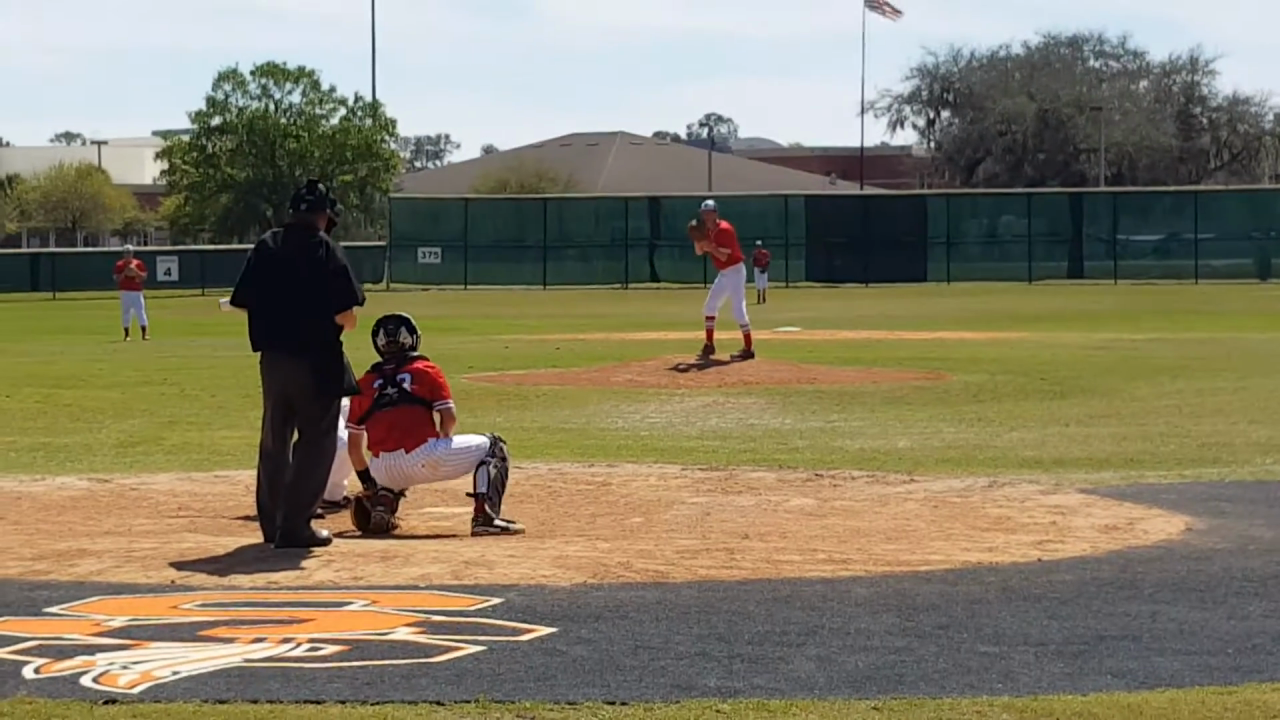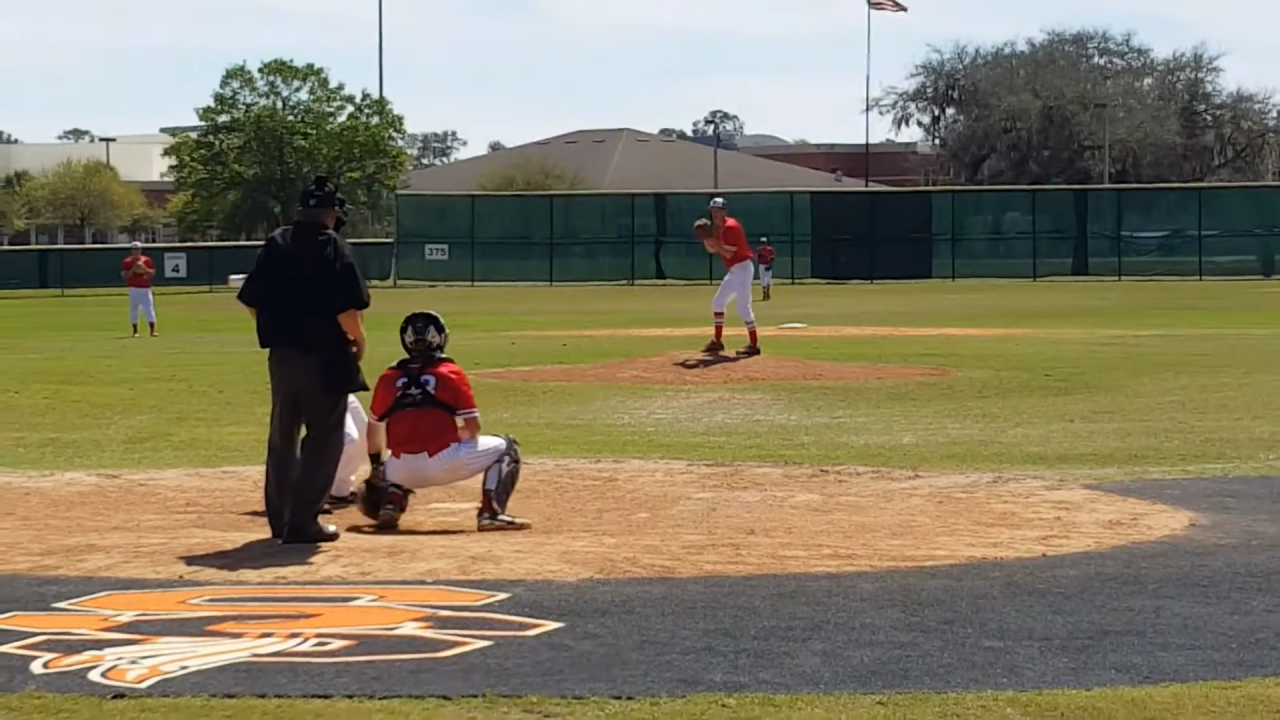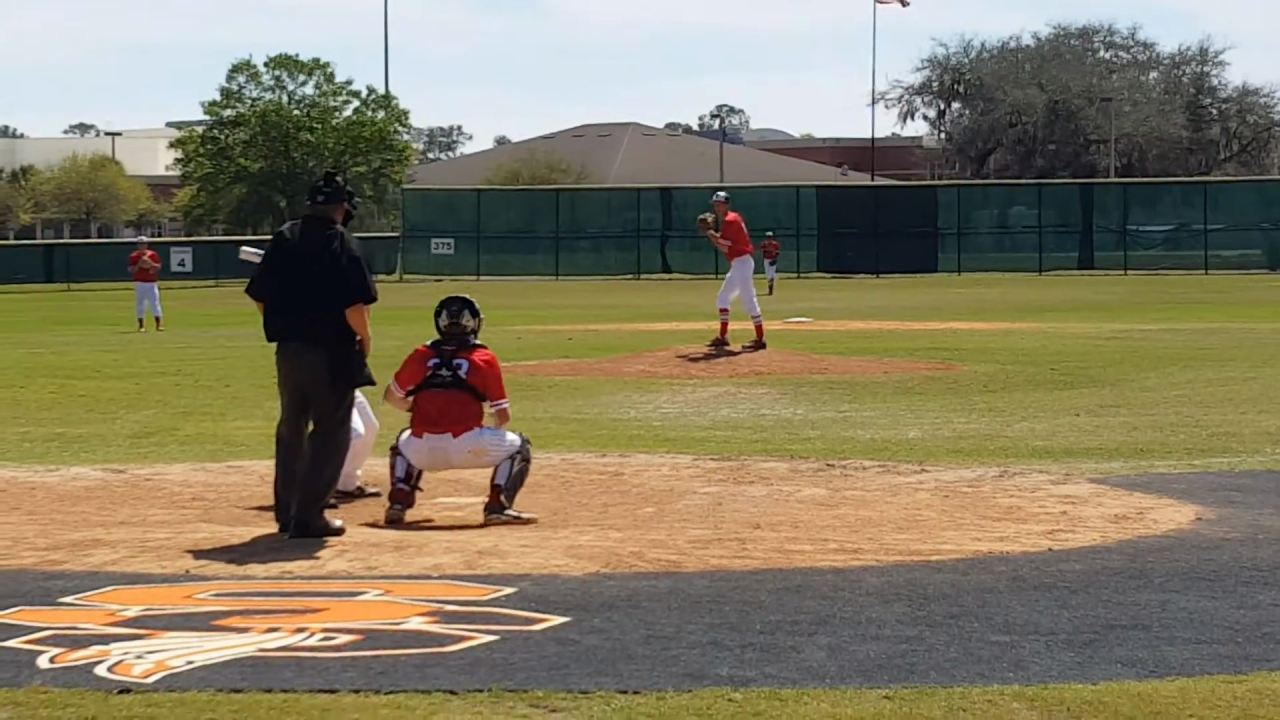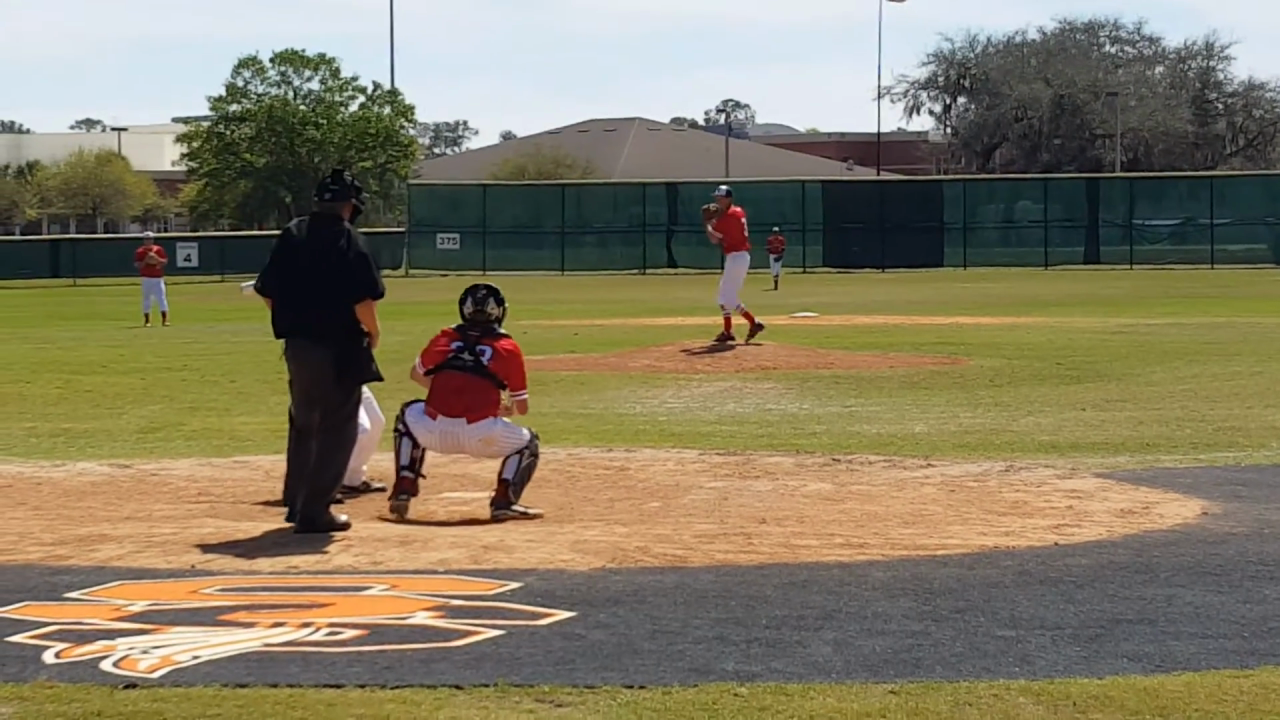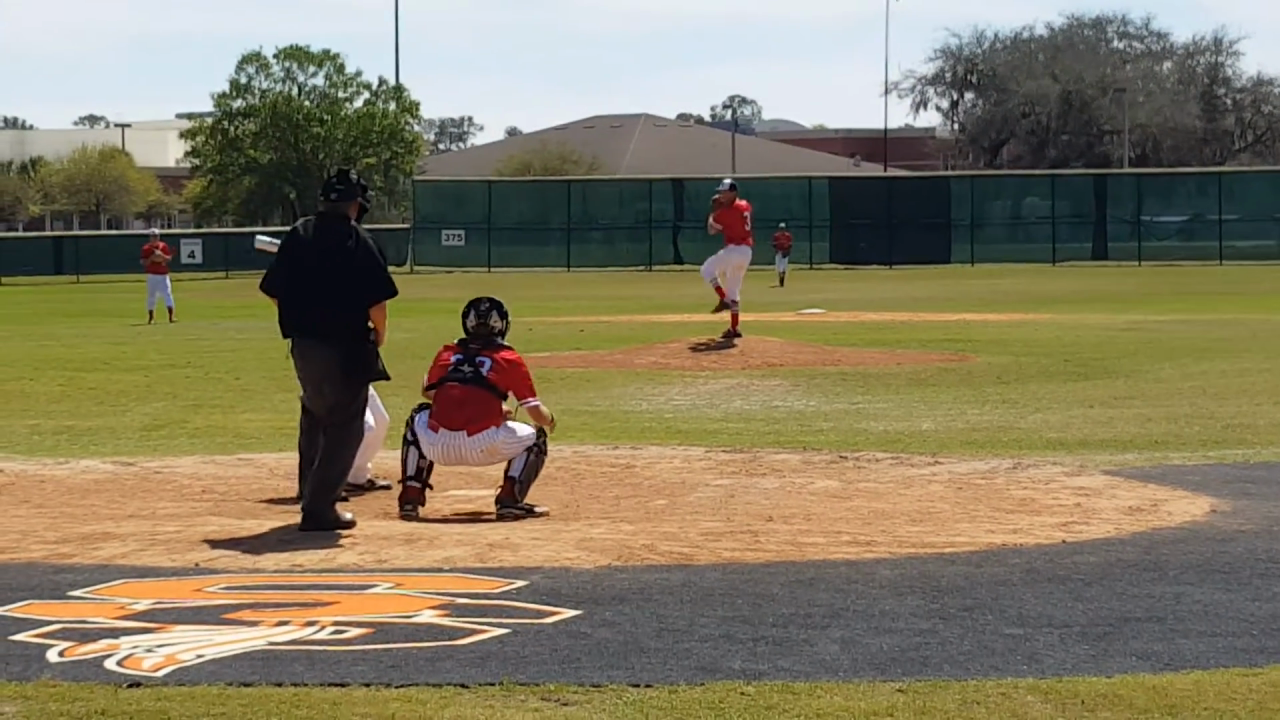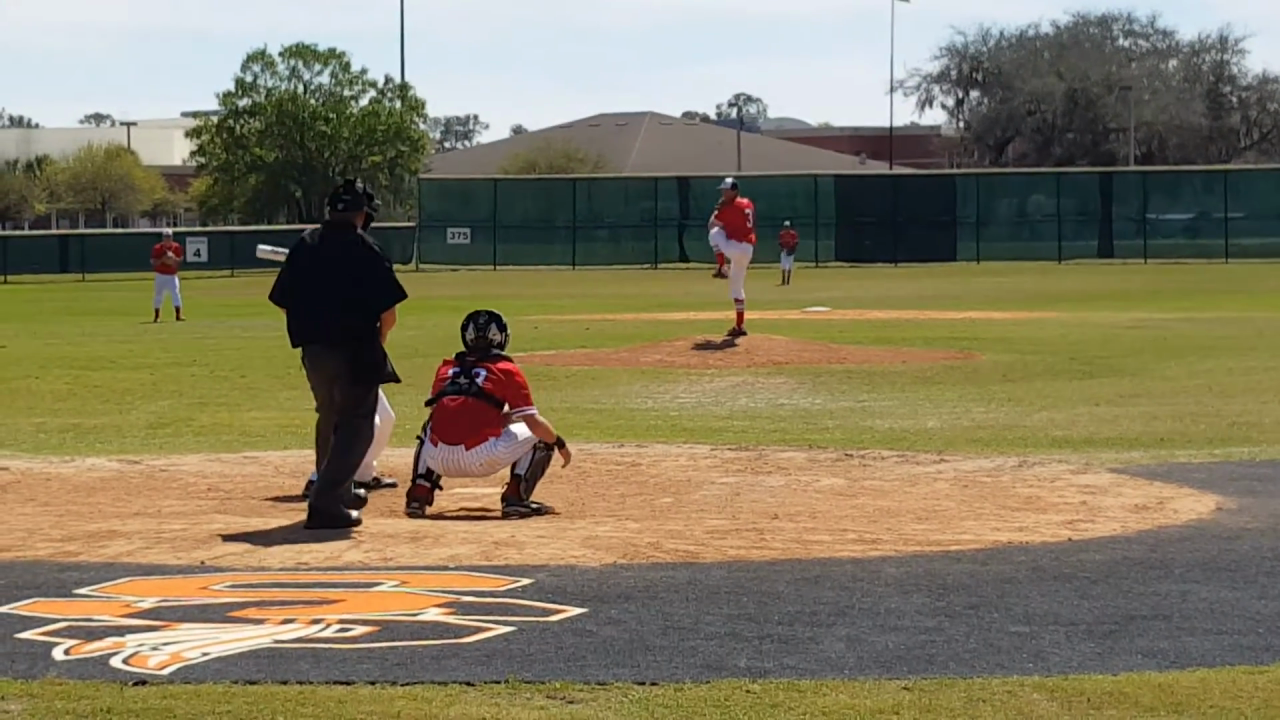
dt=0.2s
person 1, frame 1
left shoulder: (266, 246)
right shoulder: (325, 249)
left elbow: (244, 302)
right elbow: (345, 314)
right wrist: (347, 325)
left hip: (273, 358)
right hip: (316, 361)
left knee: (274, 441)
right knee: (316, 442)
left ankle: (273, 523)
right ankle: (294, 526)
person 1, frame 2
left shoulder: (275, 244)
right shoulder: (333, 247)
left elbow: (253, 304)
right elbow: (348, 313)
right wrist: (359, 338)
left hip: (281, 355)
right hip: (324, 358)
left knee: (282, 437)
right knee: (324, 438)
left ankle: (281, 518)
right ankle: (302, 522)
person 1, frame 3
left shoulder: (283, 238)
right shoulder: (341, 242)
left elbow: (260, 299)
right elbow: (354, 306)
right wrist: (365, 337)
left hip: (288, 350)
right hip: (331, 352)
left knee: (290, 431)
right knee: (330, 433)
left ankle: (288, 512)
right ankle: (308, 516)
person 1, frame 4
left shoulder: (291, 234)
right shoulder: (349, 239)
left elbow: (268, 295)
right elbow: (362, 302)
right wrist: (373, 332)
left hip: (297, 345)
right hip: (339, 348)
left knee: (303, 422)
right knee: (337, 429)
left ankle: (297, 503)
right ankle: (313, 511)
person 1, frame 5
left shoulder: (298, 234)
right shoulder: (357, 240)
left elbow: (274, 293)
right elbow: (376, 303)
right wrist: (380, 331)
left hip: (303, 344)
right hip: (346, 346)
left knee: (315, 413)
right knee: (344, 426)
left ankle: (312, 492)
right ankle: (319, 509)
person 1, frame 6
left shoulder: (305, 243)
right shoulder: (364, 248)
left elbow: (282, 301)
right elbow: (388, 312)
right wrist: (380, 335)
left hip: (313, 349)
right hip: (355, 351)
left knee: (330, 420)
right knee: (355, 427)
left ankle: (336, 493)
right ankle: (326, 505)
person 2, frame 1
left shoulder: (365, 383)
right shoulder: (426, 370)
left elbow: (354, 444)
right elbow: (449, 418)
left wrist: (368, 484)
right wrist: (438, 451)
left hip: (385, 471)
right hip: (425, 456)
right knee: (492, 447)
left ankle: (382, 505)
right ankle: (485, 517)
person 2, frame 2
left shoulder: (389, 378)
right shoulder: (451, 372)
left elbow: (374, 428)
right elbow: (473, 425)
left wrist: (377, 467)
right wrist: (460, 449)
left hip: (404, 470)
right hip: (445, 461)
right knee: (507, 448)
left ankle: (391, 502)
right ankle: (492, 511)
person 2, frame 3
left shoulder: (420, 355)
right shoulder: (484, 358)
left elbow: (390, 395)
right elbow: (503, 416)
right wrist: (495, 428)
left hip: (423, 450)
right hip: (466, 444)
left knee: (405, 442)
right knee: (520, 446)
left ankle: (399, 501)
right ankle: (498, 506)
person 2, frame 4
left shoulder: (444, 339)
right shoulder: (508, 347)
left elbow: (417, 375)
right elbow: (522, 408)
right wrist: (506, 408)
left hip: (435, 431)
right hip: (480, 432)
left knee: (408, 416)
right knee: (528, 442)
left ankle: (403, 490)
right ankle: (505, 500)
person 2, frame 5
left shoulder: (447, 353)
right shoulder: (510, 359)
left elbow: (428, 392)
right elbow: (538, 415)
right wrist: (550, 421)
left hip: (438, 445)
right hip: (482, 444)
left knee: (418, 418)
right knee: (536, 438)
left ankle: (410, 497)
right ankle: (510, 500)
person 2, frame 6
left shoulder: (446, 368)
right shoulder: (507, 370)
right elbow: (533, 422)
right wrist: (560, 444)
left hip: (439, 459)
right hip: (483, 457)
left knee: (432, 426)
right knee: (542, 436)
left ankle: (418, 496)
right ankle: (516, 499)
